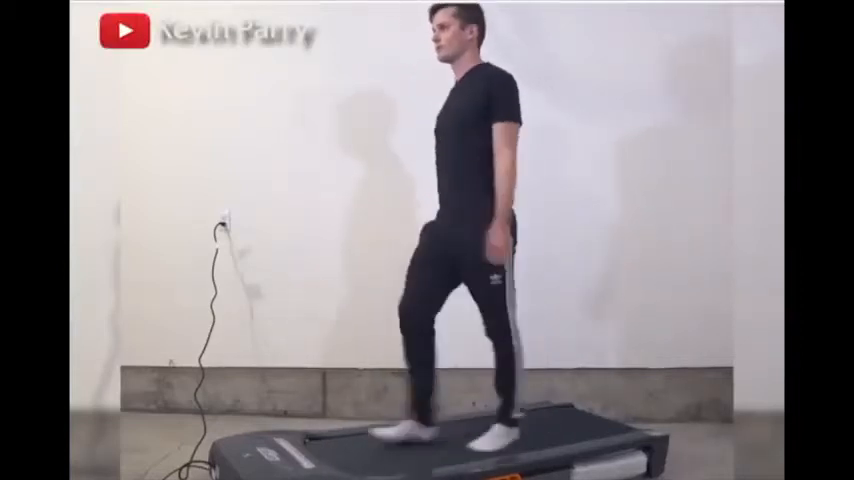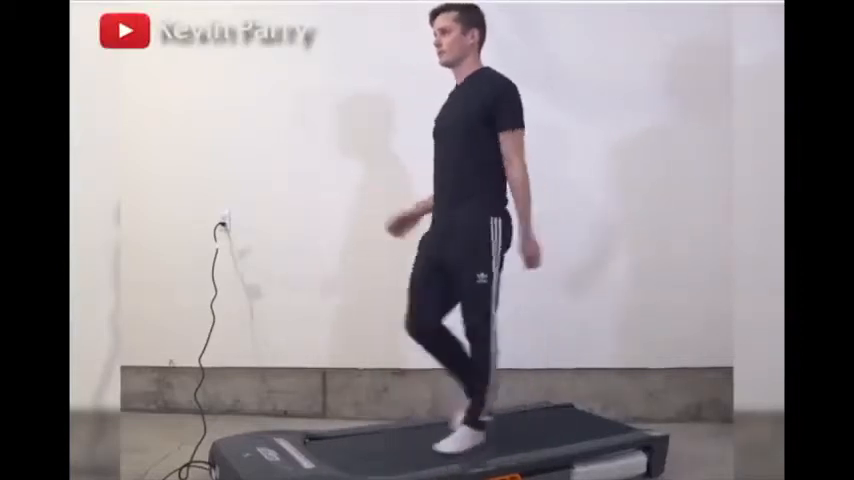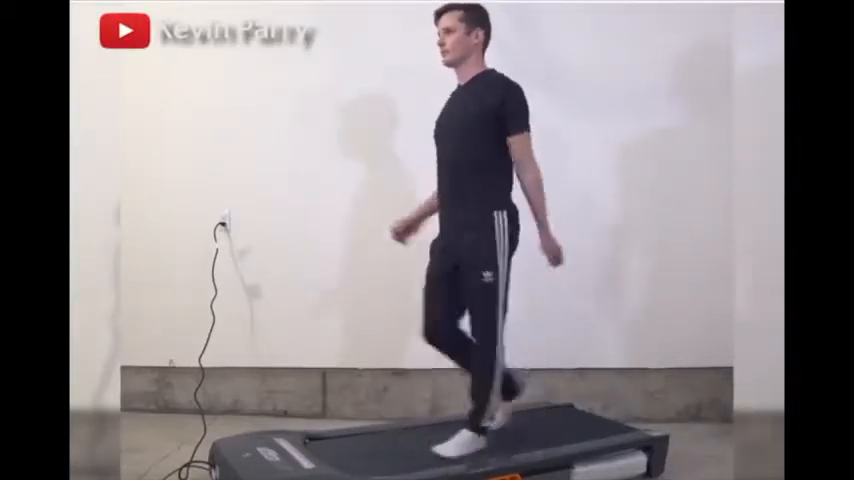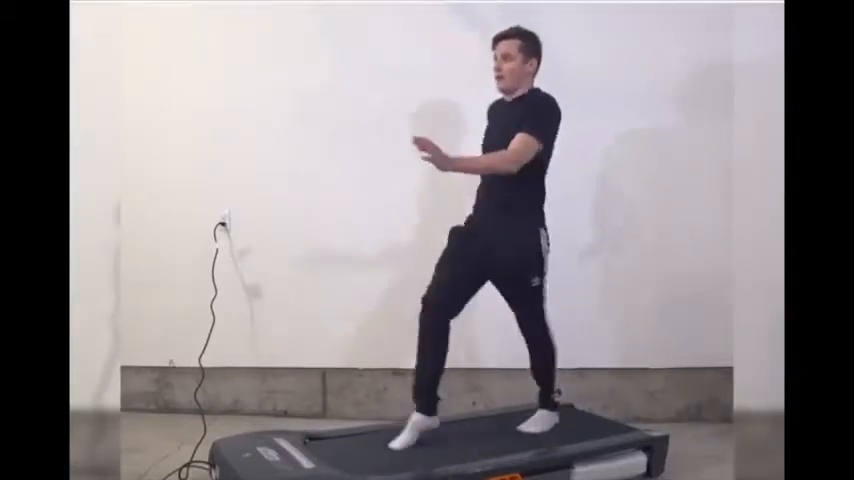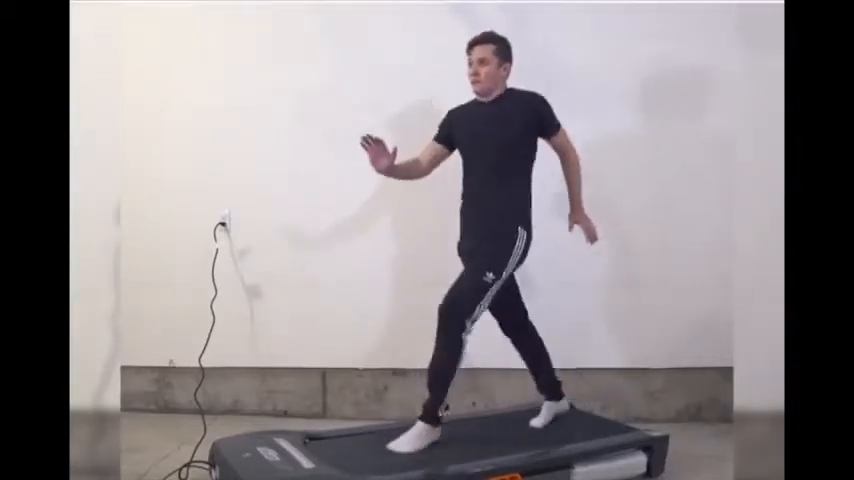
dt=0.5s
person 1, frame 1
left shoulder: (497, 83)
right shoulder: (455, 95)
left elbow: (505, 157)
left wrist: (501, 223)
left hip: (481, 225)
right hip: (446, 224)
left knee: (497, 324)
right knee: (412, 313)
left ankle: (506, 420)
right ankle: (420, 418)
person 1, frame 2
left shoulder: (498, 89)
right shoulder: (453, 101)
left elbow: (516, 164)
left wrist: (530, 235)
right wrist: (417, 211)
left hip: (480, 227)
right hip: (445, 228)
left knee: (477, 326)
right knee: (420, 322)
left ankle: (474, 422)
right ankle: (479, 394)
person 1, frame 3
left shoulder: (503, 91)
right shoulder: (455, 101)
left elbow: (525, 165)
left wrist: (544, 232)
right wrist: (418, 215)
left hip: (490, 228)
right hip: (452, 232)
left knee: (486, 329)
right knee: (436, 328)
left ankle: (477, 427)
right ankle: (506, 389)
person 1, frame 4
left shoulder: (543, 109)
right shoulder: (497, 108)
left elbow: (511, 161)
left wrist: (448, 162)
left hip: (522, 237)
right hip: (478, 230)
left knee: (532, 324)
right knee: (434, 311)
left ankle: (549, 405)
right ankle: (423, 413)
person 1, frame 5
left shoulder: (529, 105)
right shoulder: (458, 117)
left elbow: (566, 151)
right elbow: (422, 166)
left wrist: (577, 208)
right wrist: (390, 168)
left hip: (508, 235)
right hip: (475, 236)
left knee: (452, 315)
right knee: (513, 321)
left ankle: (430, 421)
right ankle: (553, 398)
